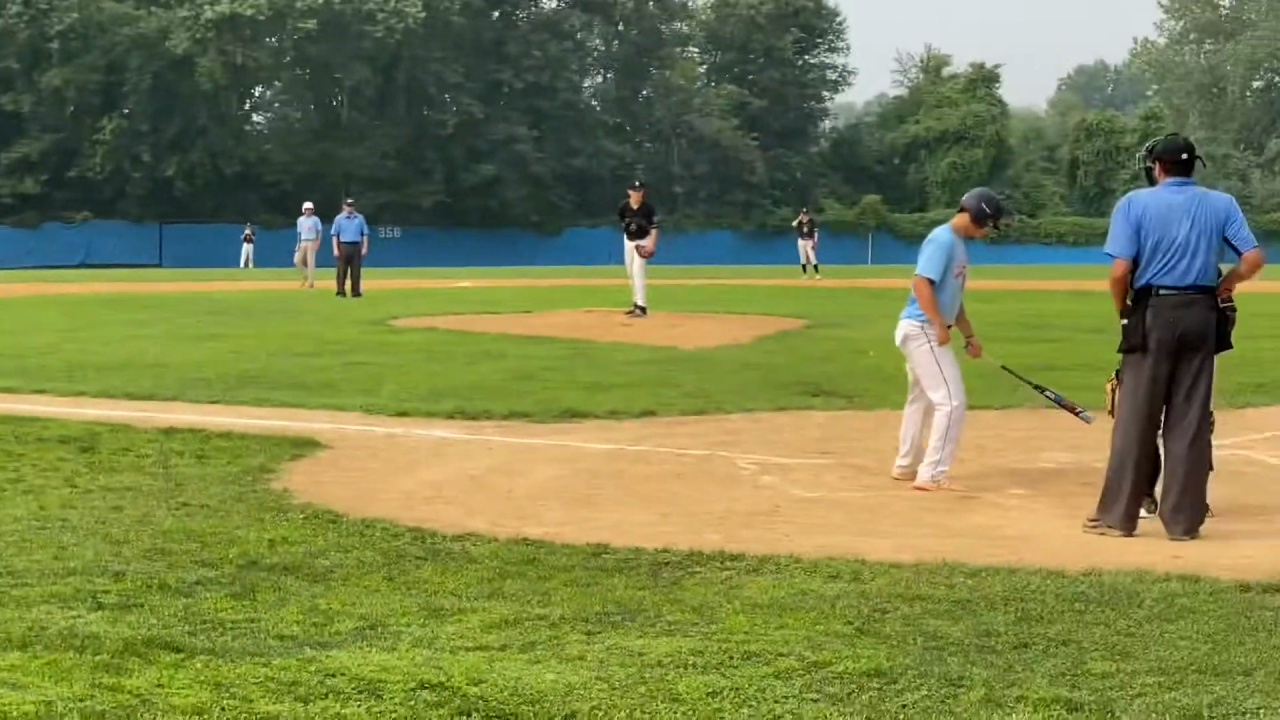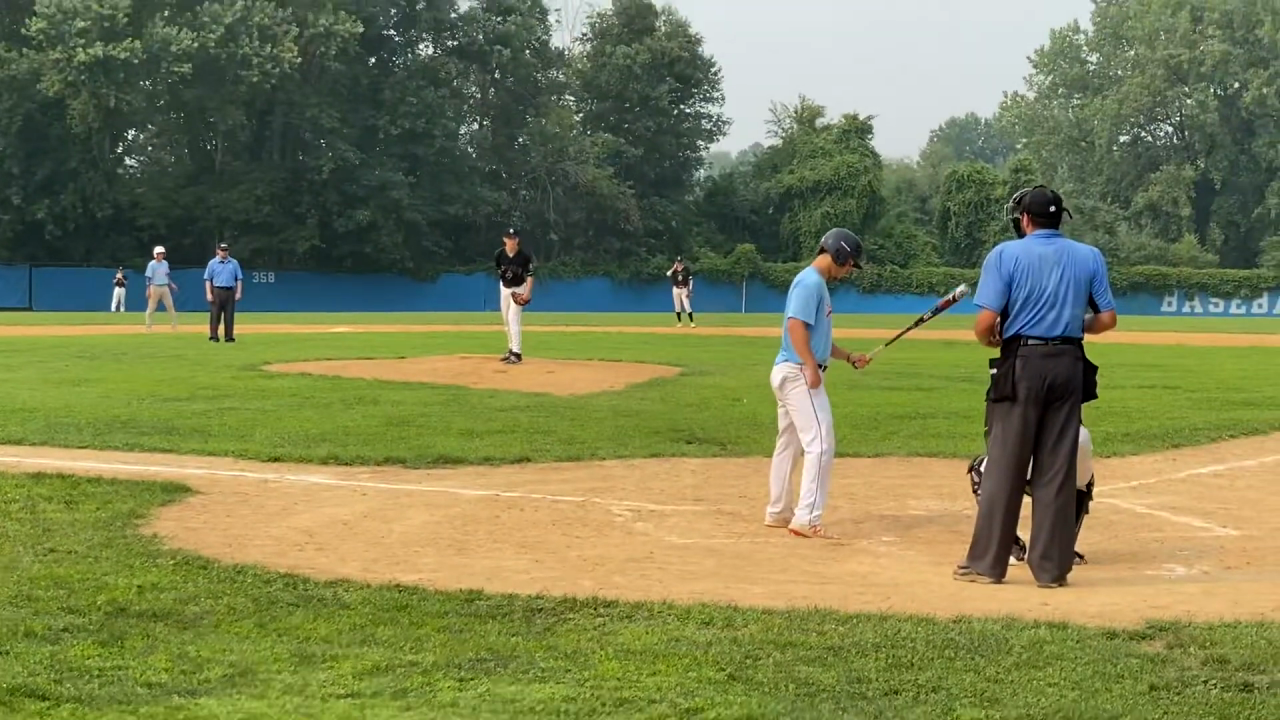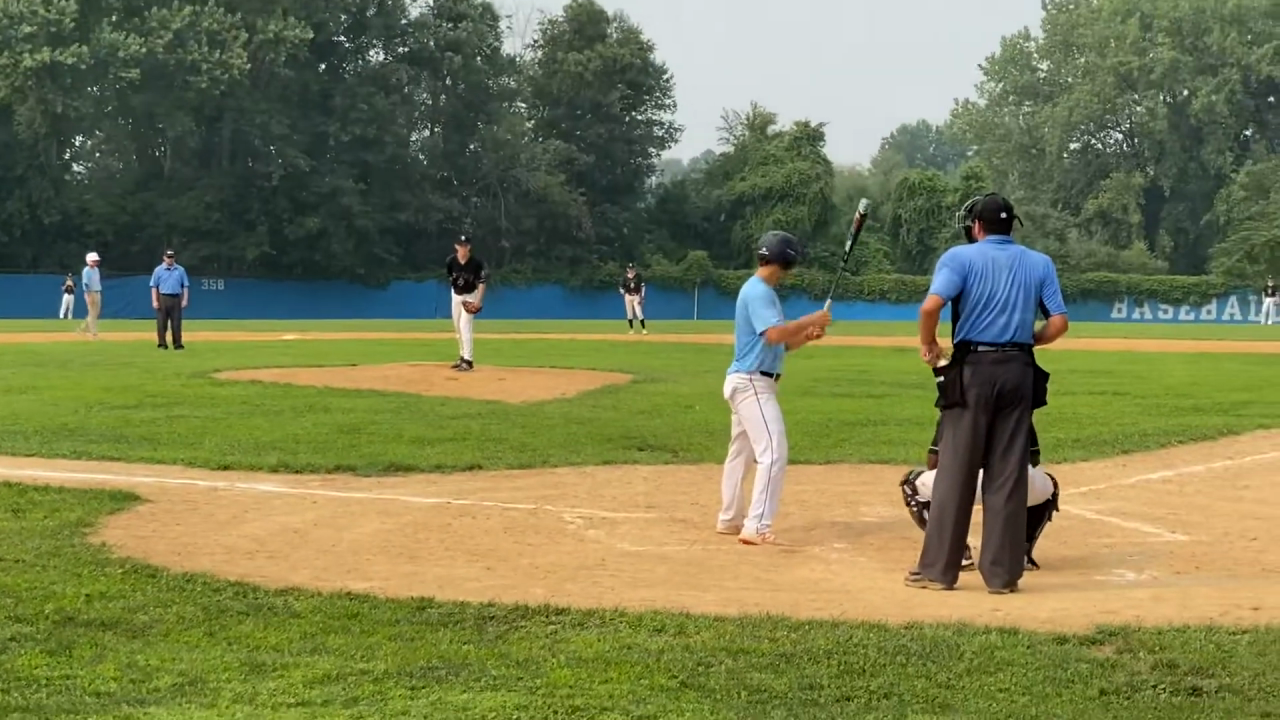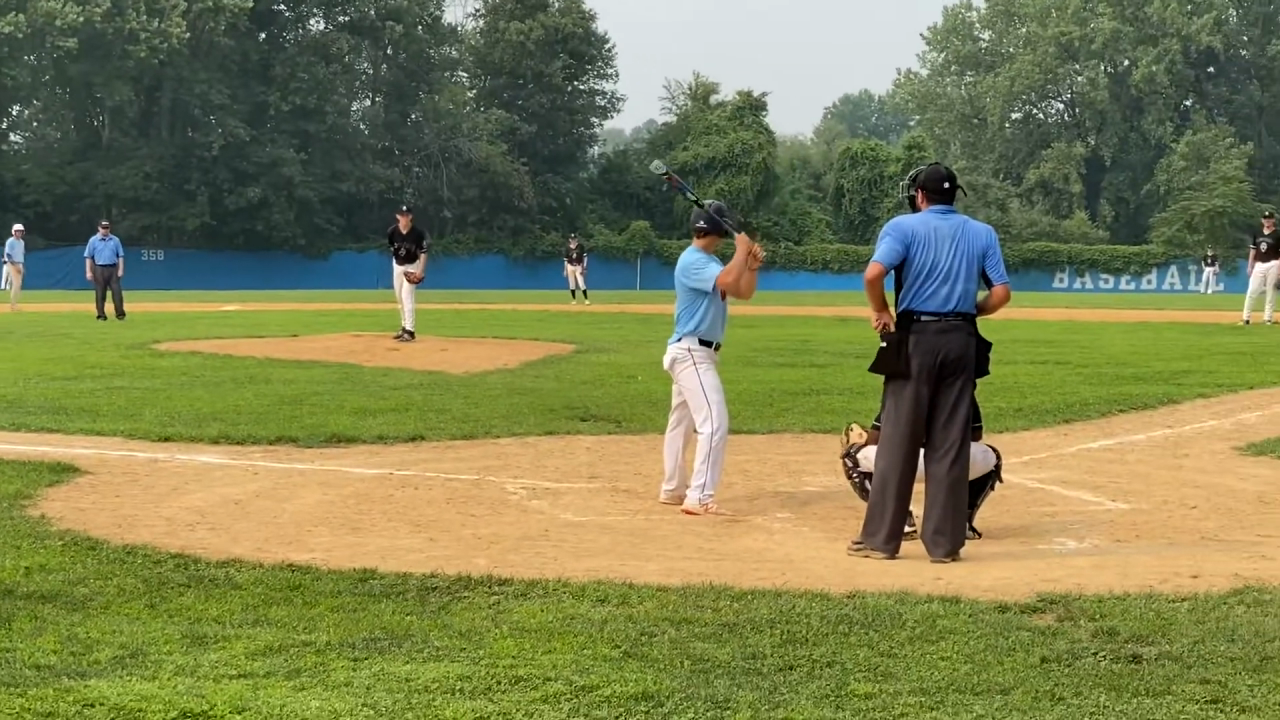
dt=0.5s
person 1, frame 1
left shoulder: (1134, 203)
right shoulder: (1222, 203)
left elbow: (1118, 272)
right elbow: (1253, 258)
left wrist: (1123, 310)
right wrist: (1225, 283)
left hip: (1152, 314)
right hip: (1203, 316)
left knee: (1135, 417)
right knee: (1188, 420)
left ankle: (1117, 514)
right ankle: (1182, 519)
person 1, frame 2
left shoulder: (1006, 254)
right shoulder: (1090, 256)
left elbow: (986, 321)
right elbow: (1107, 319)
left wrist: (990, 340)
left hip: (1022, 363)
right hip: (1068, 366)
left knee: (1004, 465)
right knee: (1058, 469)
left ankle: (986, 563)
right ankle: (1052, 567)
person 1, frame 3
left shoulder: (960, 256)
right shoulder: (1040, 263)
left elbow: (931, 305)
right elbow: (1058, 323)
left wrist: (928, 343)
left hip: (972, 369)
right hip: (1018, 371)
left knee: (956, 469)
right knee: (1009, 474)
left ankle: (938, 569)
right ankle: (1002, 572)
person 1, frame 4
left shoulder: (903, 226)
right shoulder: (983, 233)
left elbow: (873, 273)
right elbow: (1001, 292)
left wrist: (880, 310)
left hip: (915, 338)
right hip: (961, 340)
left knee: (898, 439)
right knee: (951, 443)
left ankle: (880, 538)
right ankle: (944, 542)
person 2, frame 1
left shoulder: (958, 244)
right shoulder: (943, 239)
left elbow: (954, 297)
right elbow: (921, 284)
left wrist: (969, 335)
right wrist: (941, 326)
left hip: (920, 329)
right hip: (922, 330)
left knee: (921, 398)
right knee: (950, 402)
left ankle: (906, 465)
right ankle: (931, 475)
person 2, frame 2
left shoulder: (817, 283)
right shoulder: (810, 281)
right elbow: (795, 326)
left wrist: (849, 356)
right wrist: (813, 368)
left hip: (791, 373)
right hip: (798, 373)
left knee: (788, 444)
right knee: (820, 445)
left ankle: (778, 512)
right ankle: (806, 519)
person 2, frame 3
left shoulder: (762, 291)
right shoulder: (758, 291)
left elbow: (782, 342)
right elbow: (776, 334)
left wrist: (807, 334)
right wrist: (811, 320)
left hip: (747, 381)
right hip: (752, 383)
left knee: (740, 452)
right knee: (773, 453)
left ankle: (729, 519)
right ankle: (756, 528)
person 2, frame 4
left shoulder: (709, 261)
right shoulder: (693, 261)
left elbow: (744, 292)
right elbow: (728, 280)
left wrist: (752, 265)
right wrist: (741, 248)
left hip: (692, 352)
right hip: (692, 352)
left knee: (681, 422)
right knee: (714, 423)
left ankle: (673, 489)
right ankle: (699, 498)
